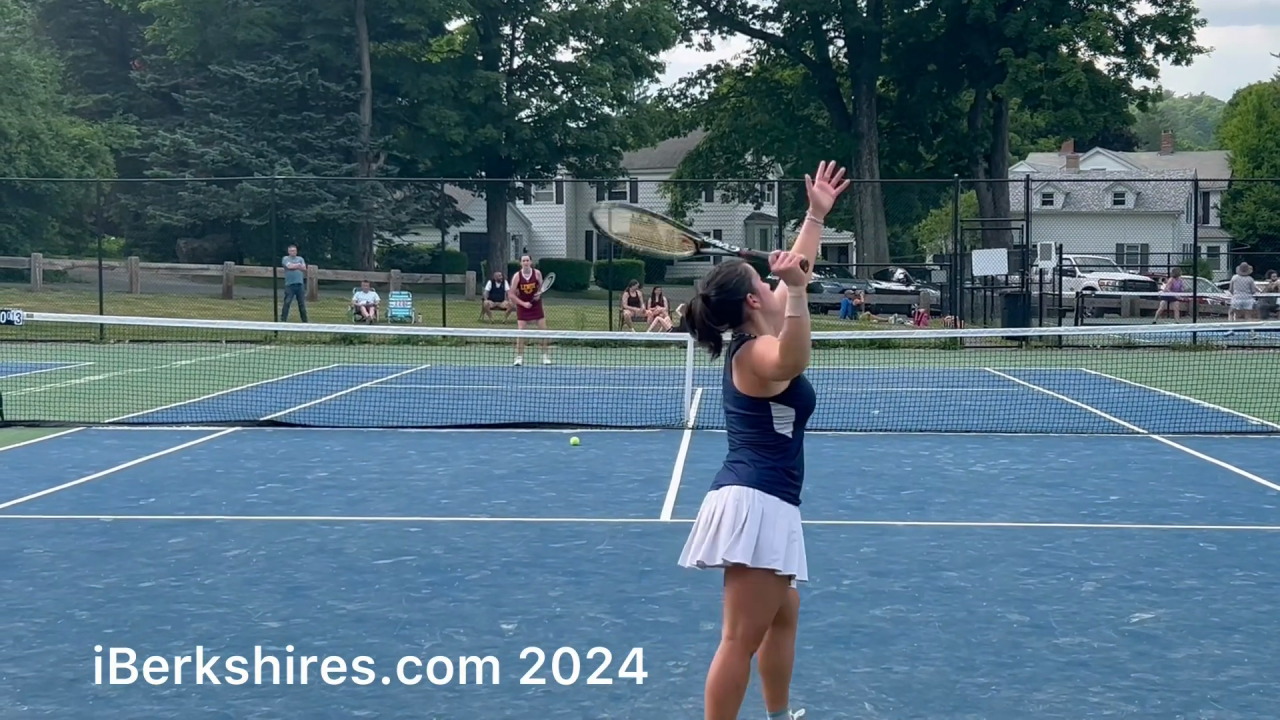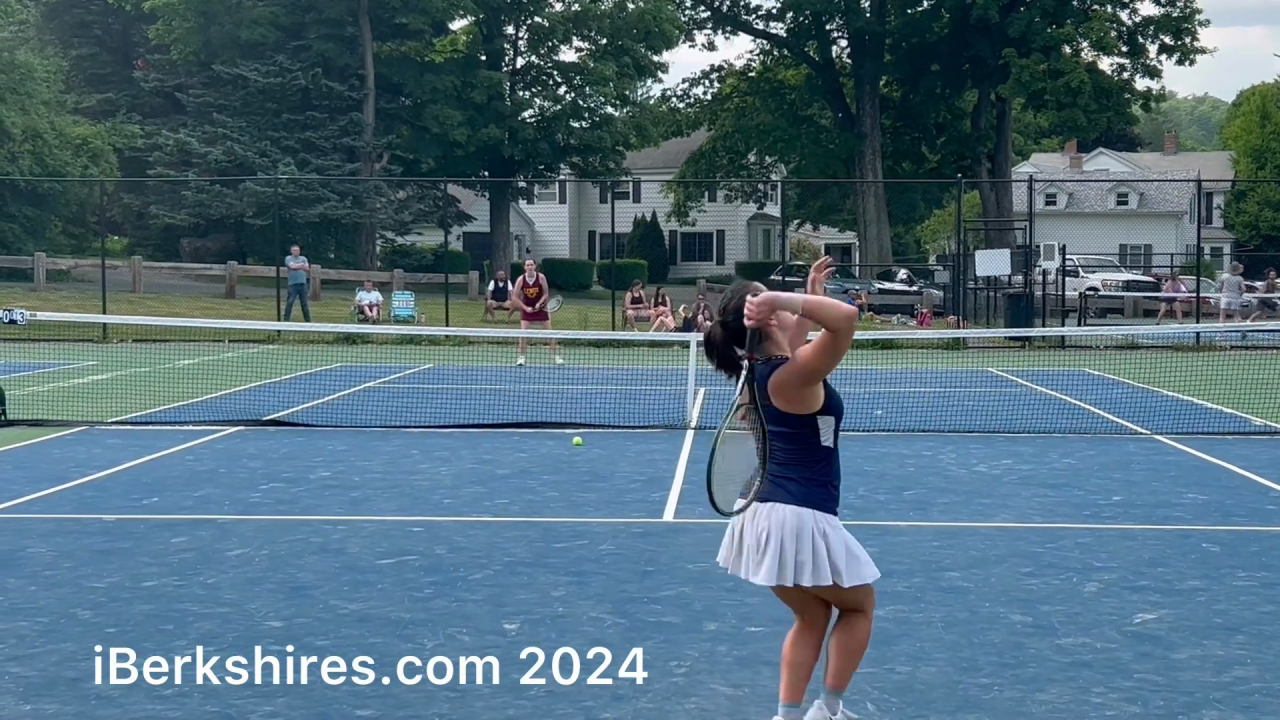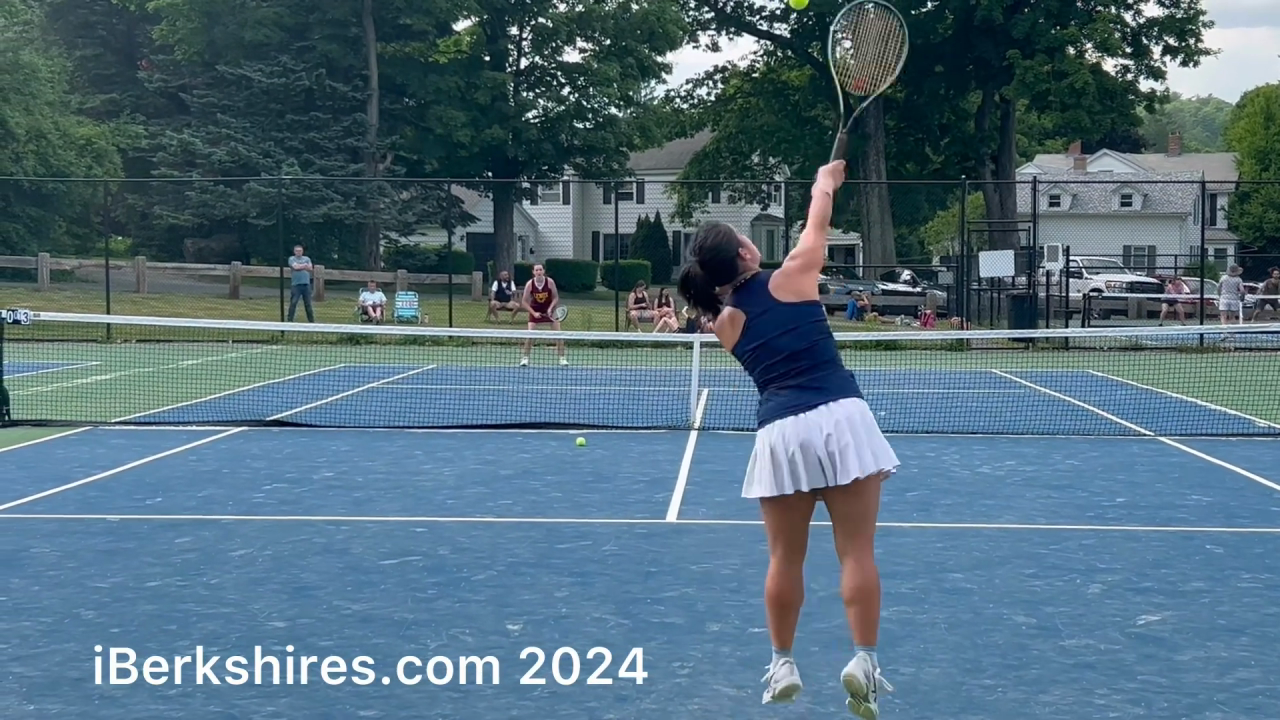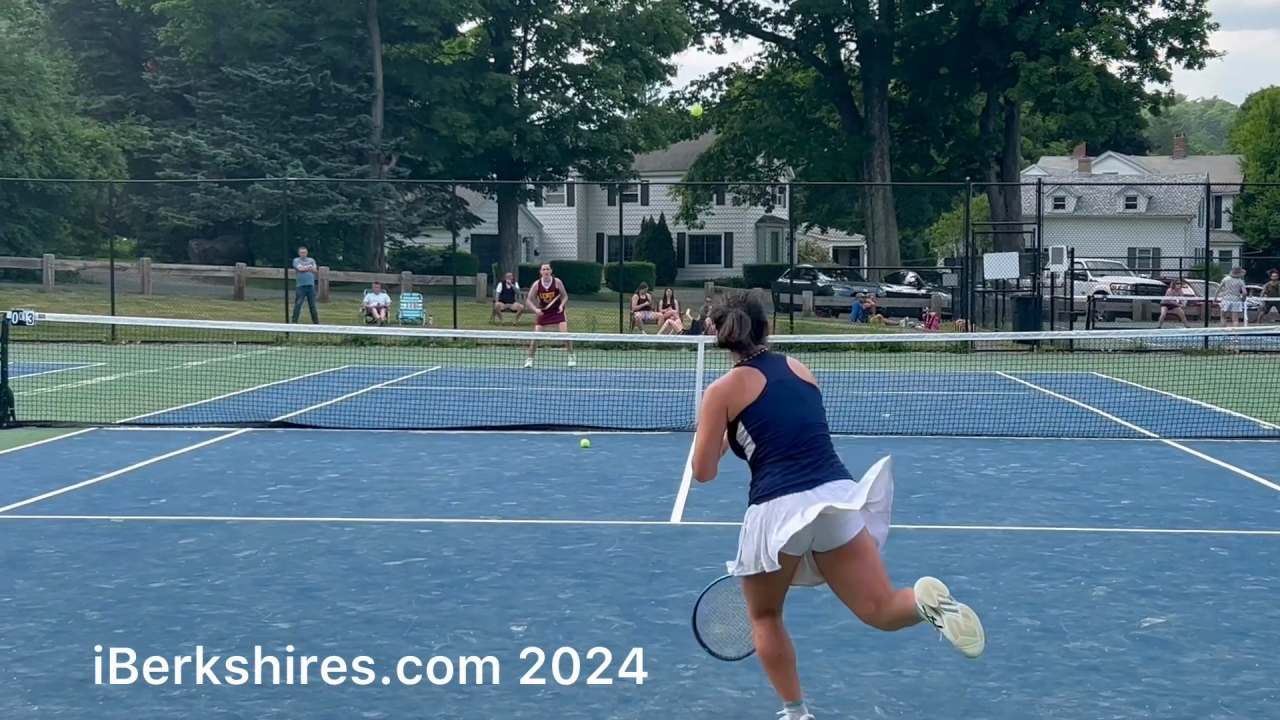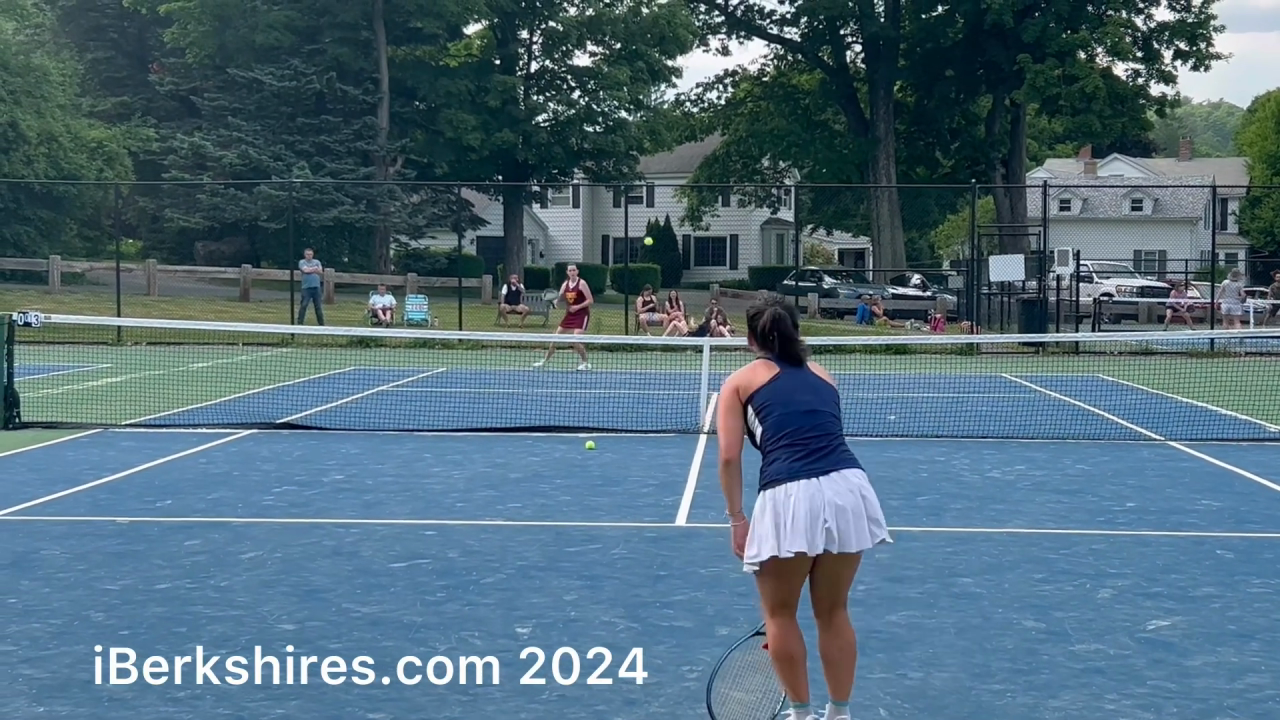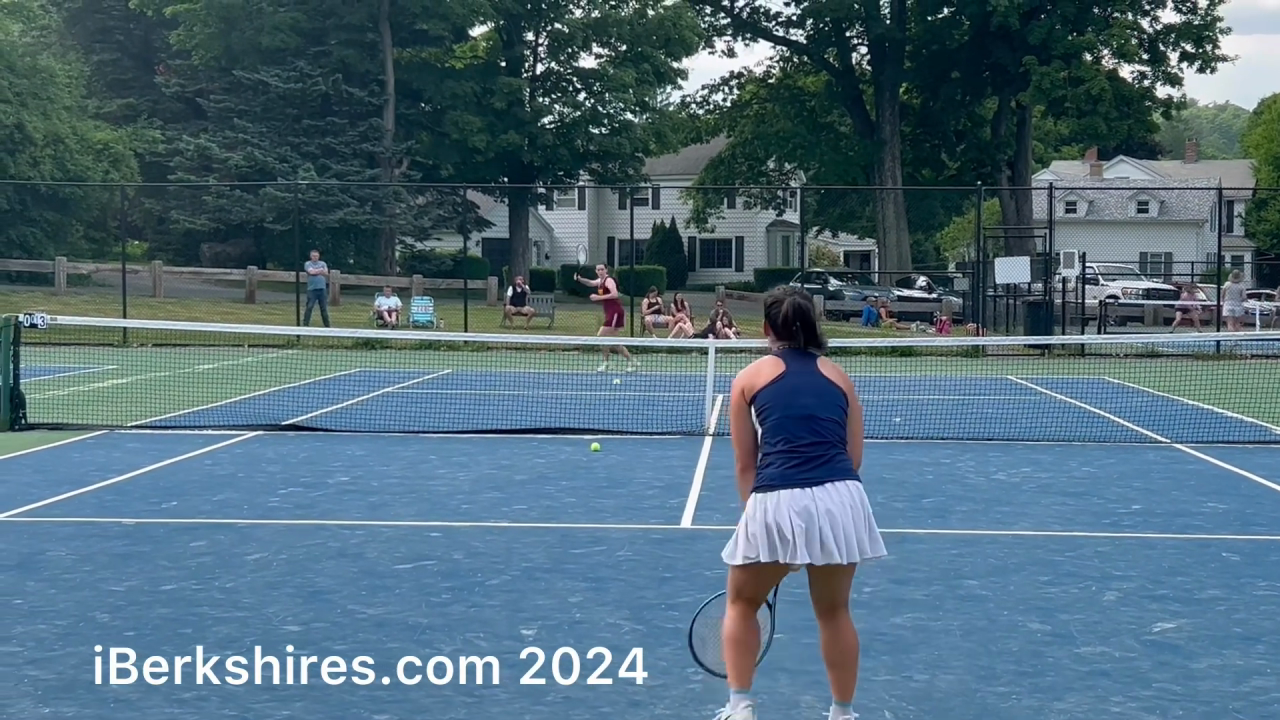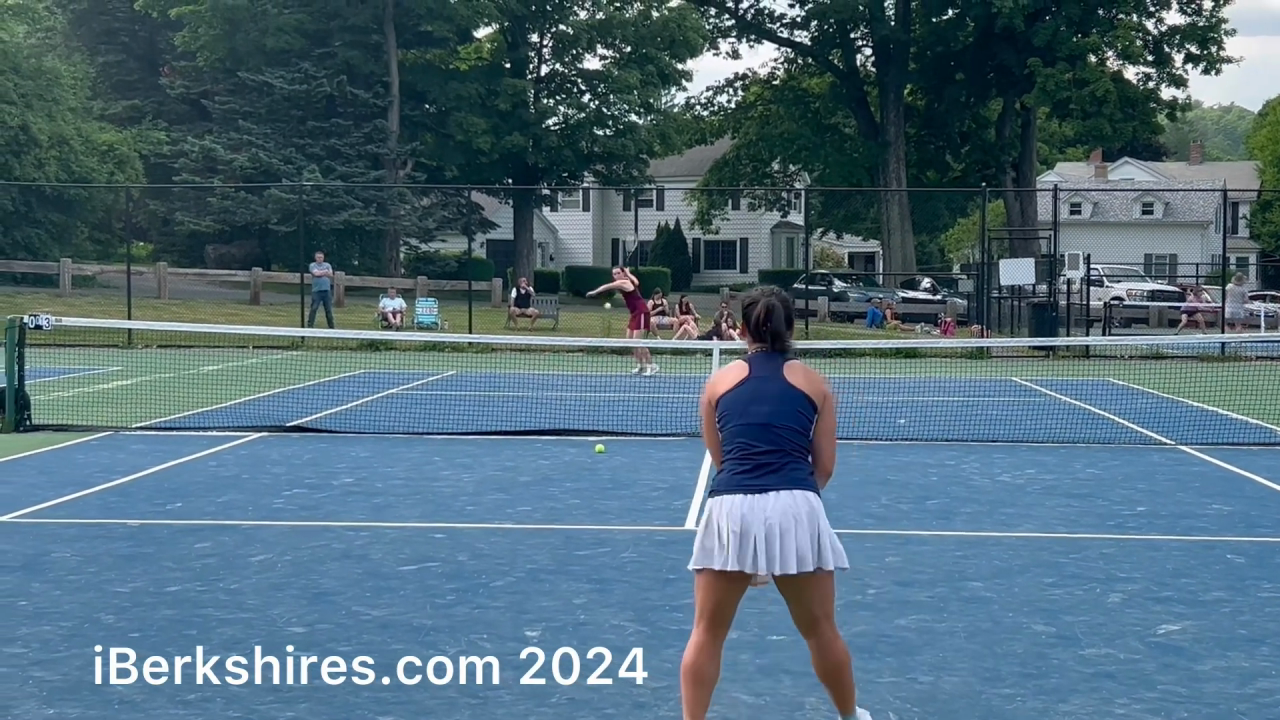
dt=0.3s
person 1, frame 1
left shoulder: (751, 344)
right shoulder: (760, 354)
left elbow: (792, 277)
right elbow: (793, 361)
left wrist: (817, 213)
right wrist: (795, 292)
left hip: (749, 502)
right hip: (759, 505)
left knee: (783, 616)
right knee: (742, 641)
person 1, frame 2
left shoulder: (760, 374)
right shoulder: (796, 372)
left elbow: (792, 340)
right elbow: (845, 319)
left wrist: (806, 292)
right wrist: (787, 301)
left hip: (763, 518)
right hip: (804, 521)
left knee: (811, 622)
right knee: (858, 608)
person 1, frame 3
left shoulder: (726, 323)
right shoulder: (792, 276)
right elbow: (819, 222)
right wrist: (825, 182)
left hip: (780, 436)
right hip: (838, 421)
left knee: (785, 559)
right knee: (857, 553)
left ankle: (783, 664)
right ankle: (864, 660)
person 1, frame 4
left shoulder: (723, 391)
right shoulder: (800, 369)
left elbow: (703, 471)
left wrist: (716, 434)
left hip: (778, 511)
right hip: (838, 494)
left knee: (764, 618)
right knee: (883, 608)
right ankle: (927, 601)
person 1, frame 5
left shoulder: (740, 381)
right shoulder: (821, 375)
left elbow: (729, 458)
left wrist: (737, 518)
left hip: (789, 498)
right hip: (848, 486)
left knee: (779, 613)
right knee: (831, 611)
person 1, frame 6
left shoulder: (749, 378)
right shoulder: (839, 375)
left elbow: (744, 462)
left wrist: (753, 507)
left hip: (777, 503)
right hip: (841, 499)
left knee: (739, 606)
right knee: (834, 614)
person 1, frame 7
left shoulder: (719, 380)
right shoulder: (813, 382)
right elbow: (824, 467)
left hip: (728, 510)
right hip: (795, 509)
left knee: (707, 632)
right knee: (820, 630)
